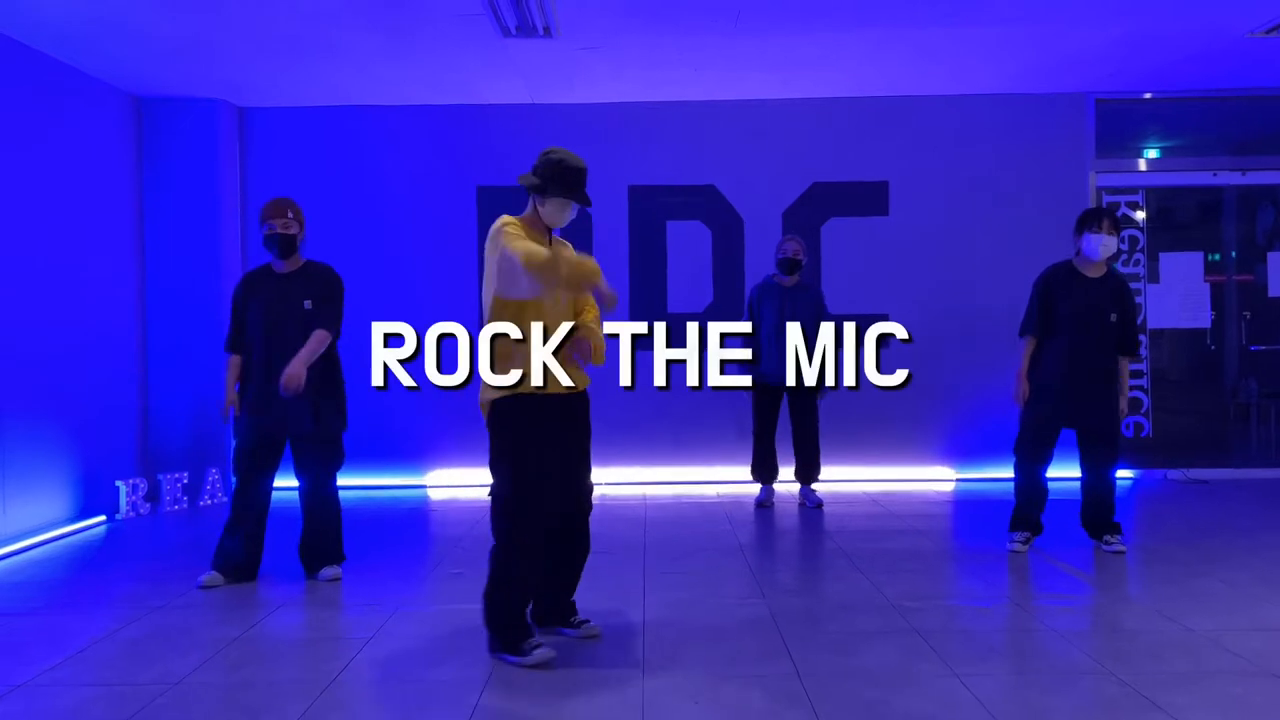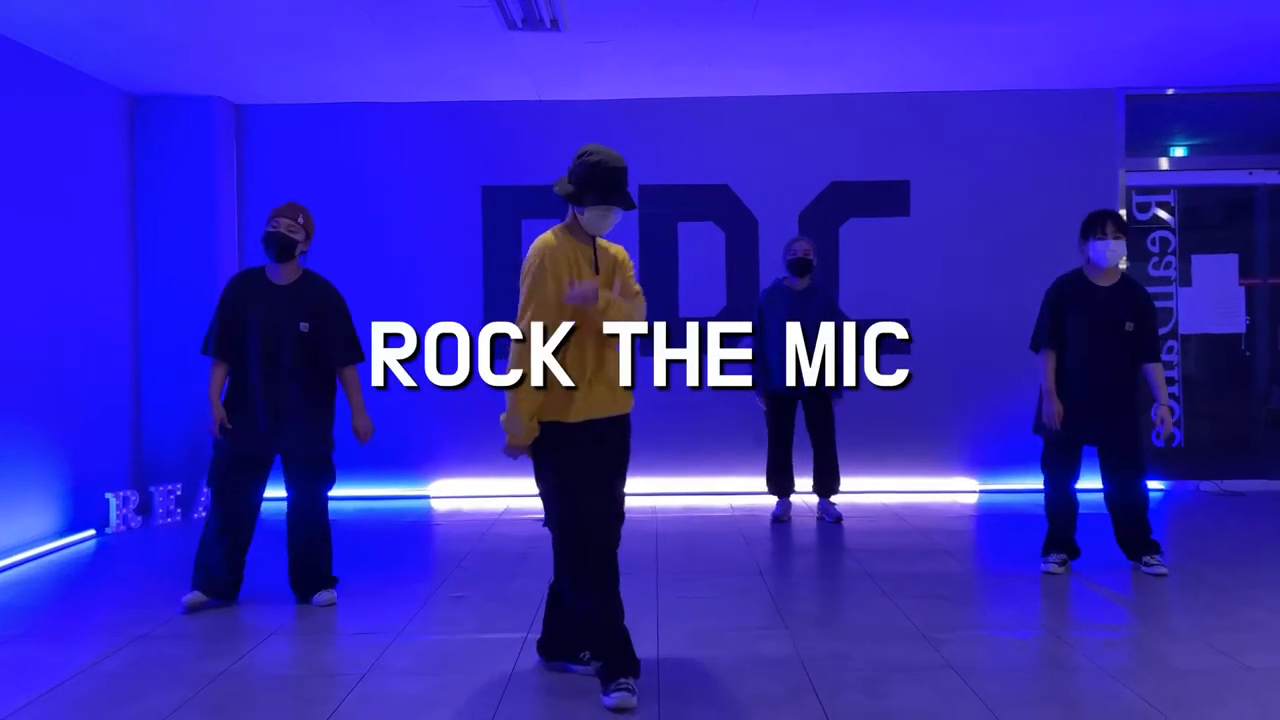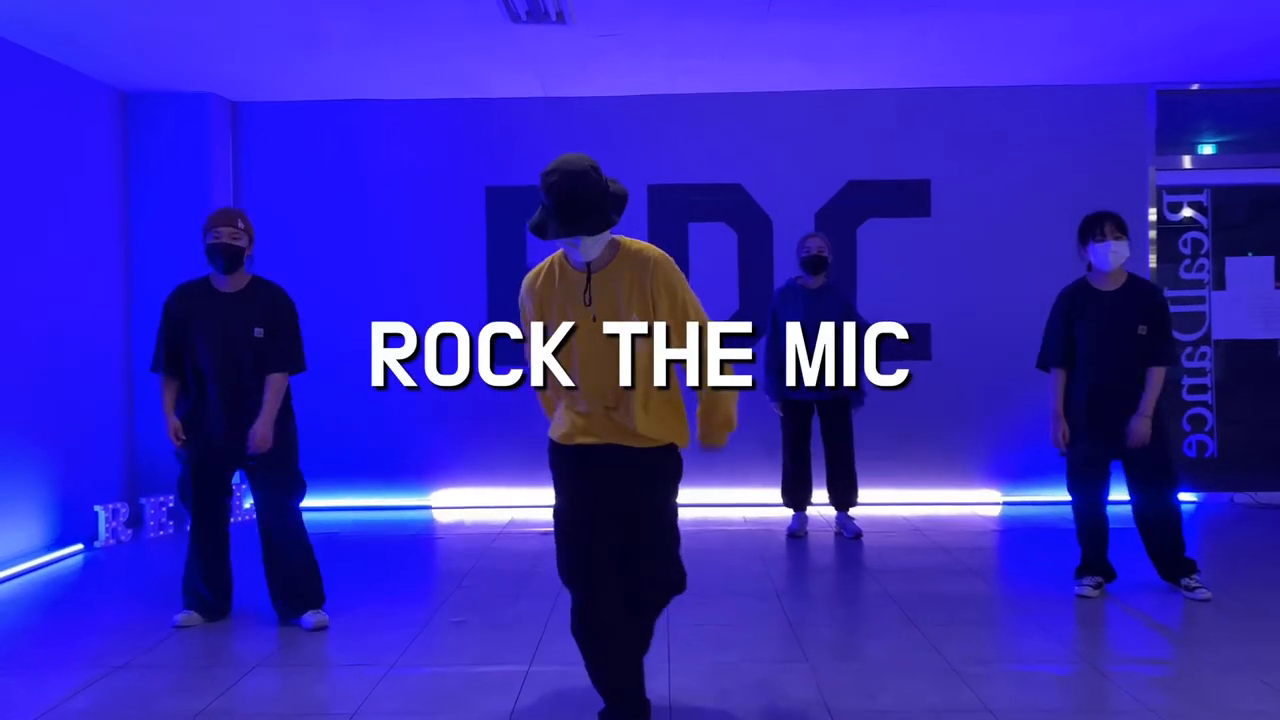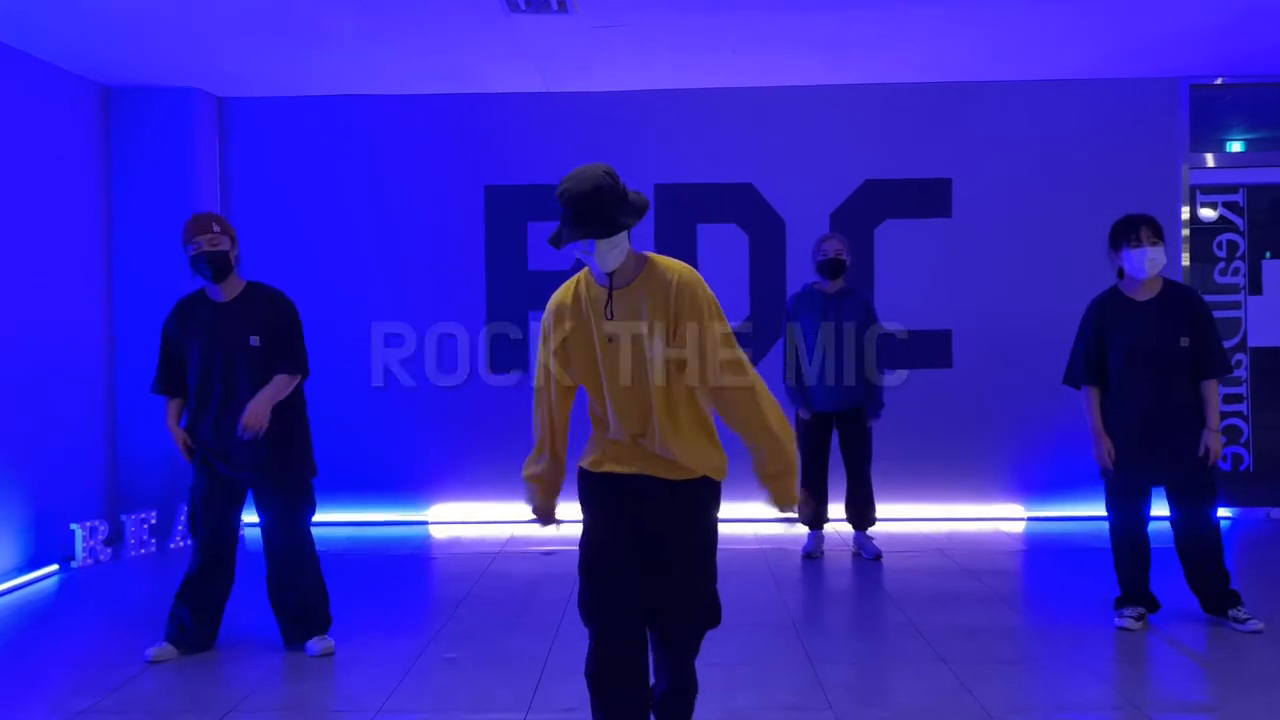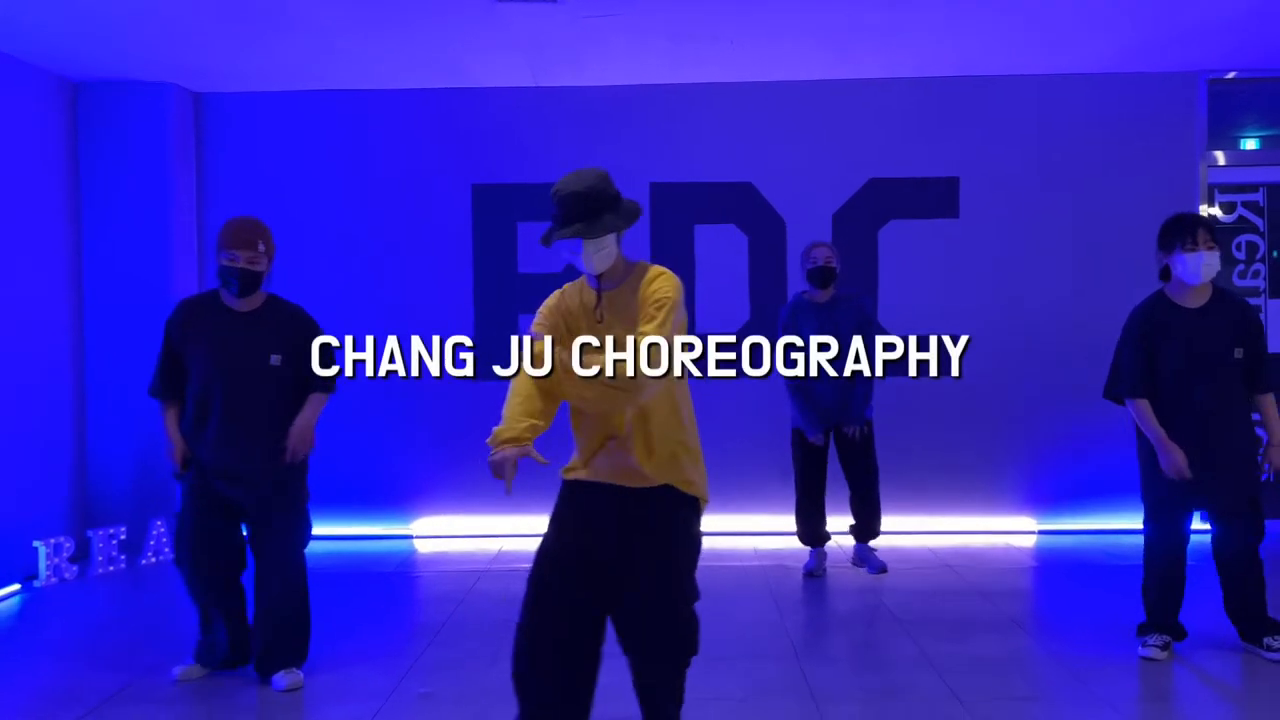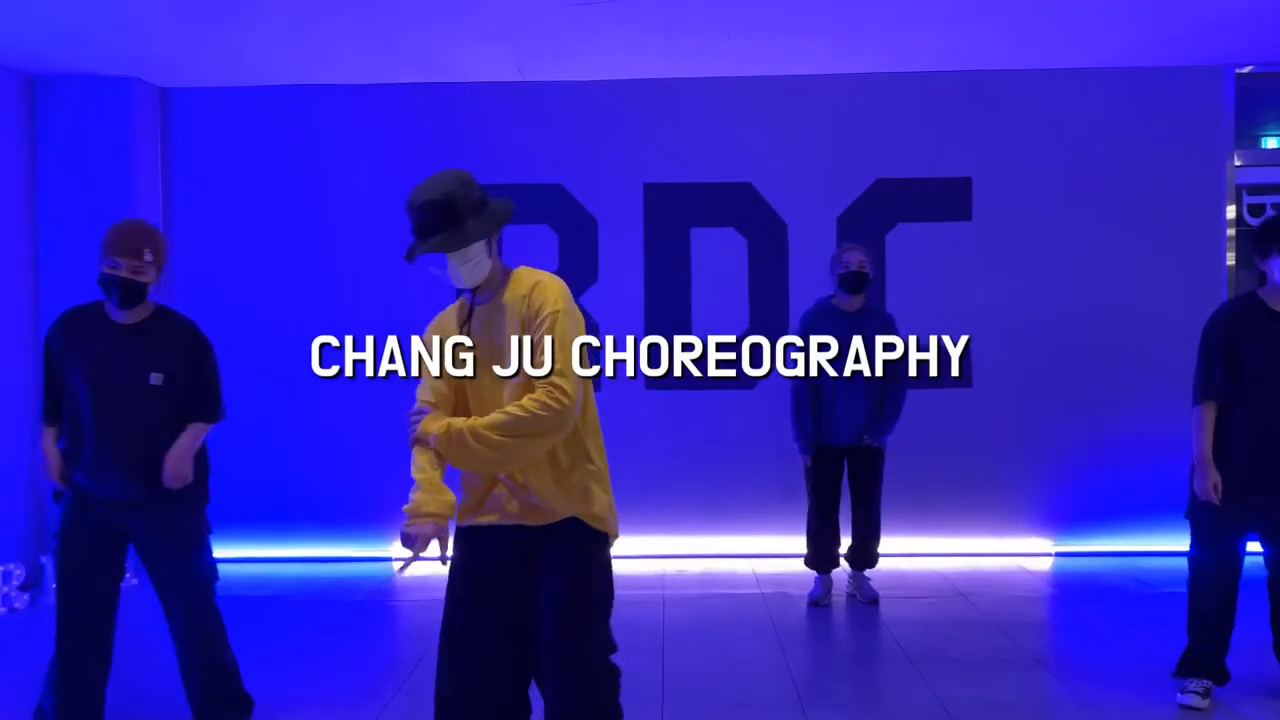
dt=0.5s
person 1, frame 1
left shoulder: (564, 252)
right shoulder: (507, 233)
left elbow: (583, 311)
right elbow: (530, 266)
left wrist: (587, 340)
right wrist: (590, 279)
left hip: (567, 396)
right hip: (517, 399)
left knee: (571, 510)
right knee: (522, 516)
person 1, frame 2
left shoulder: (619, 258)
right shoulder: (549, 252)
left elbow: (634, 321)
right elbow: (531, 344)
left wrist: (600, 301)
right wrist: (521, 424)
left hip: (611, 419)
right hip: (561, 424)
left knee: (594, 542)
right knee: (589, 547)
left ankle: (562, 642)
right ankle: (617, 664)
person 1, frame 3
left shoulder: (652, 267)
right shoulder: (539, 285)
left elbow: (701, 347)
left wrist: (717, 421)
left hip: (651, 447)
right hip: (578, 450)
left knee: (654, 578)
right knee: (592, 589)
left ankle: (618, 663)
person 1, frame 4
left shoulder: (681, 284)
right shoulder: (565, 306)
left elbow: (734, 383)
right elbow: (552, 397)
left wrist: (777, 469)
right wrist: (543, 480)
left hip: (687, 475)
right hip: (610, 480)
left knee: (683, 620)
right knee: (612, 632)
person 1, frame 5
left shoulder: (660, 287)
right shoulder: (560, 306)
left elbow: (634, 377)
right elbow: (533, 373)
left wrist: (559, 363)
right wrist: (514, 435)
left hip: (663, 487)
right hip: (589, 484)
left knee: (657, 645)
right knee: (547, 639)
person 1, frame 6
left shoulder: (543, 295)
right shoulder: (439, 331)
left elbow: (562, 403)
right elbow: (429, 428)
left wrist: (452, 432)
right wrist: (427, 507)
left hip: (563, 520)
right hip: (485, 527)
person 2, frame 1
left shoulder: (324, 279)
right shoulder: (250, 285)
left elbow: (325, 332)
right elbow: (238, 345)
left wrist: (301, 363)
right wrist: (230, 387)
left hip: (315, 401)
right hip: (260, 402)
left knee: (318, 482)
right knee: (250, 483)
left ankle: (324, 559)
person 2, frame 2
left shoulder: (323, 296)
right shoulder: (239, 288)
left elbow: (344, 360)
right elbow: (221, 353)
left wrist: (359, 411)
right wrist: (215, 400)
left hip: (306, 417)
right hip: (246, 413)
left knee: (308, 500)
right knee: (229, 497)
left ankle: (315, 583)
right ankle: (213, 585)
person 2, frame 3
left shoulder: (274, 301)
right shoulder: (183, 301)
left elbow: (280, 369)
right elbow: (170, 367)
left wrist: (266, 420)
right wrist: (170, 412)
left hip: (261, 428)
right hip: (204, 427)
left knee: (280, 512)
right knee: (204, 515)
left ankle: (303, 603)
right ankle: (205, 602)
person 2, frame 4
left shoulder: (273, 305)
right shoulder: (183, 316)
left elbow: (292, 369)
right elbow: (175, 382)
left wrist: (263, 401)
right wrist: (175, 424)
left hip: (277, 444)
right hip: (214, 447)
left knee: (288, 535)
right knee: (209, 539)
left ankle: (309, 627)
right ankle: (186, 634)
person 2, frame 5
left shoulder: (293, 322)
right shoulder: (188, 317)
left elbow: (321, 383)
right elbow: (169, 387)
left wrist: (306, 420)
right wrist: (174, 434)
left hip: (274, 466)
right hip: (206, 463)
left knee: (280, 560)
right knee: (201, 559)
left ankle: (281, 659)
right ankle: (223, 649)
person 2, frame 6
left shoulder: (184, 337)
right shoulder: (68, 330)
left elbow: (207, 411)
right elbow: (51, 404)
left wrist: (186, 446)
right wrist: (52, 450)
left hip: (165, 497)
right hip: (88, 494)
left knee: (190, 603)
right knee: (79, 607)
person 3, frame 1
left shoulder: (1119, 287)
right shoulder: (1053, 278)
left elbow: (1124, 348)
right elbow: (1032, 331)
left wrist: (1123, 392)
right wrist: (1022, 375)
left hip: (1098, 388)
right hip: (1048, 384)
left knee: (1101, 460)
right knee: (1031, 456)
left ankle: (1102, 527)
right ankle: (1024, 526)
person 3, frame 2
left shoulder: (1136, 295)
right shoulder: (1064, 289)
left elbow: (1150, 355)
right elbow: (1047, 347)
left wrist: (1162, 401)
right wrist: (1050, 395)
left hip: (1117, 404)
right hip: (1066, 402)
left knee: (1127, 478)
right knee: (1058, 477)
left ankle: (1142, 548)
right ankle: (1060, 547)
person 3, frame 3
left shoulder: (1148, 296)
right shoulder: (1071, 299)
left elbow: (1159, 362)
right elbow: (1058, 363)
left wrist: (1144, 413)
right wrist: (1058, 415)
left hip: (1138, 416)
right hip: (1085, 418)
left knee: (1157, 494)
right knee: (1087, 497)
left ankle: (1179, 569)
right ankle: (1094, 570)
person 3, frame 4
left shoulder: (1188, 304)
right shoulder: (1102, 310)
left elbow: (1209, 372)
right elbow: (1089, 379)
left wrist: (1213, 426)
right wrist: (1098, 433)
left hip: (1185, 433)
right hip: (1125, 437)
left knee: (1198, 518)
right knee: (1127, 521)
left ankle: (1222, 600)
right ankle: (1135, 600)
person 3, frame 5
left shoulder: (1239, 312)
right shoulder: (1148, 317)
right elbow: (1133, 393)
right wrist: (1163, 445)
left hip: (1233, 451)
right hip: (1169, 454)
left knee: (1241, 541)
right knee: (1165, 542)
right ankle: (1160, 626)
person 3, frame 6
right shoulder: (1233, 319)
right elbow: (1208, 396)
right wrist: (1204, 464)
right hip: (1231, 473)
right knee: (1214, 569)
right ankle: (1202, 667)
person 4, frame 1
left shoulder: (812, 294)
right shoulder: (760, 292)
right elbow: (750, 335)
right hip: (766, 377)
left knee: (806, 432)
right knee: (763, 432)
person 4, frame 2
left shoulder: (824, 299)
right shoulder: (770, 297)
right elbow: (759, 343)
left wrist: (836, 386)
right wrist: (760, 385)
left hip: (816, 384)
right hip: (779, 386)
left knee: (824, 442)
right knee: (779, 443)
left ankle: (825, 500)
right ankle: (783, 500)
person 4, frame 3
left shoulder: (840, 299)
right shoulder: (783, 297)
right elbow: (773, 347)
left wrist: (855, 393)
right wrist: (774, 391)
left hip: (834, 391)
right hip: (794, 391)
left knee: (840, 453)
right knee: (795, 454)
left ankle: (842, 514)
right ankle: (799, 514)
person 4, frame 4
left shoulder: (861, 304)
right shoulder: (799, 303)
left elbow: (873, 358)
right elbow: (789, 356)
left wrist: (875, 404)
right wrist: (797, 399)
left hip: (854, 404)
right hip: (813, 404)
left knee: (859, 469)
right knee: (813, 471)
left ankle: (861, 534)
right ankle: (815, 533)
person 4, frame 5
left shoulder: (855, 310)
right shoulder: (793, 313)
right elbow: (790, 374)
left wrist: (856, 412)
right wrist: (809, 421)
left hip: (852, 416)
right hip: (810, 419)
left knee: (864, 480)
right knee: (809, 486)
left ankle: (863, 545)
right ankle: (816, 550)
person 4, frame 6
left shoulder: (882, 323)
right shoulder: (814, 319)
left elbow: (896, 382)
right elbow: (802, 383)
left wrist: (881, 428)
right wrist: (804, 438)
left hip: (867, 437)
right hip: (824, 437)
left knee: (867, 507)
right knee: (822, 509)
left ankle: (859, 574)
right ankle: (822, 576)
